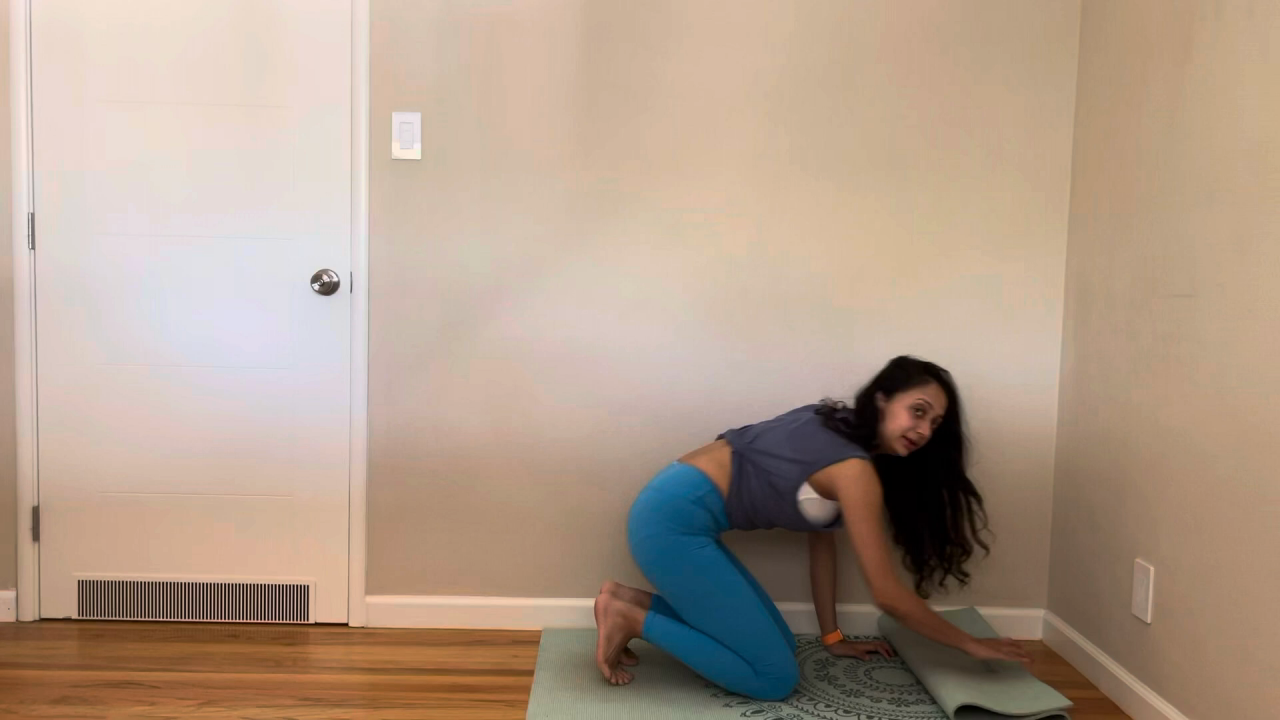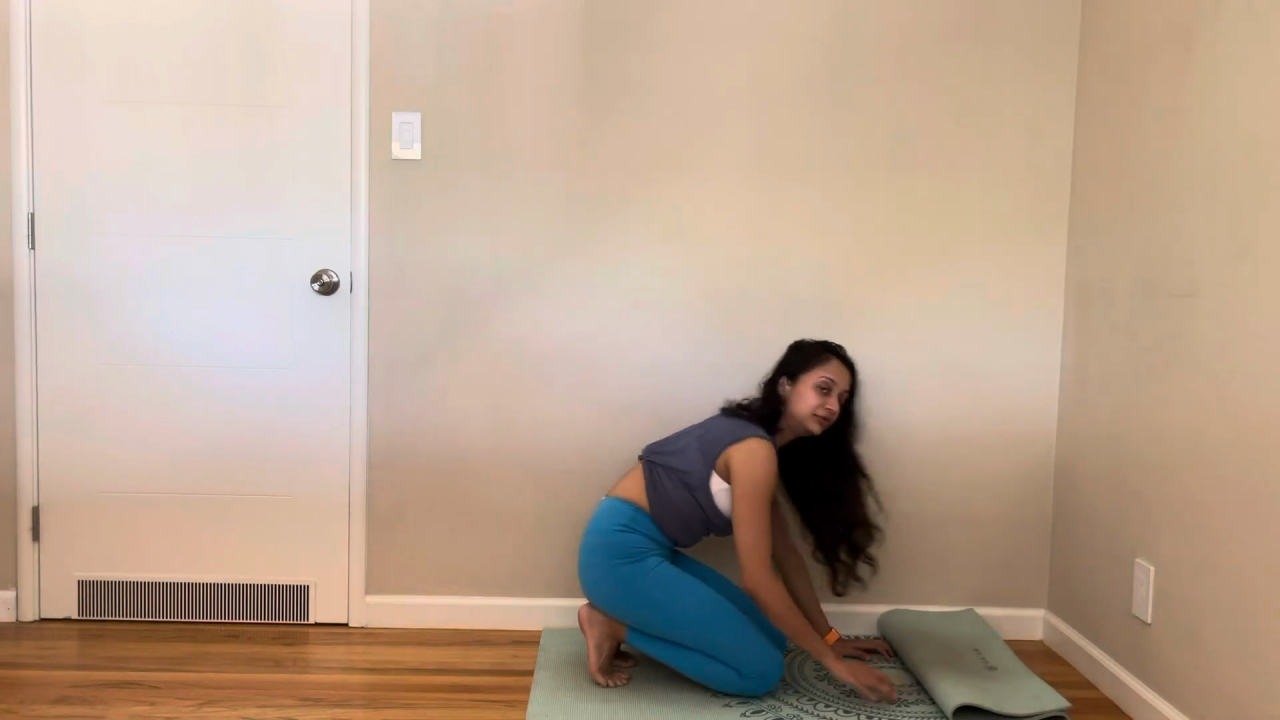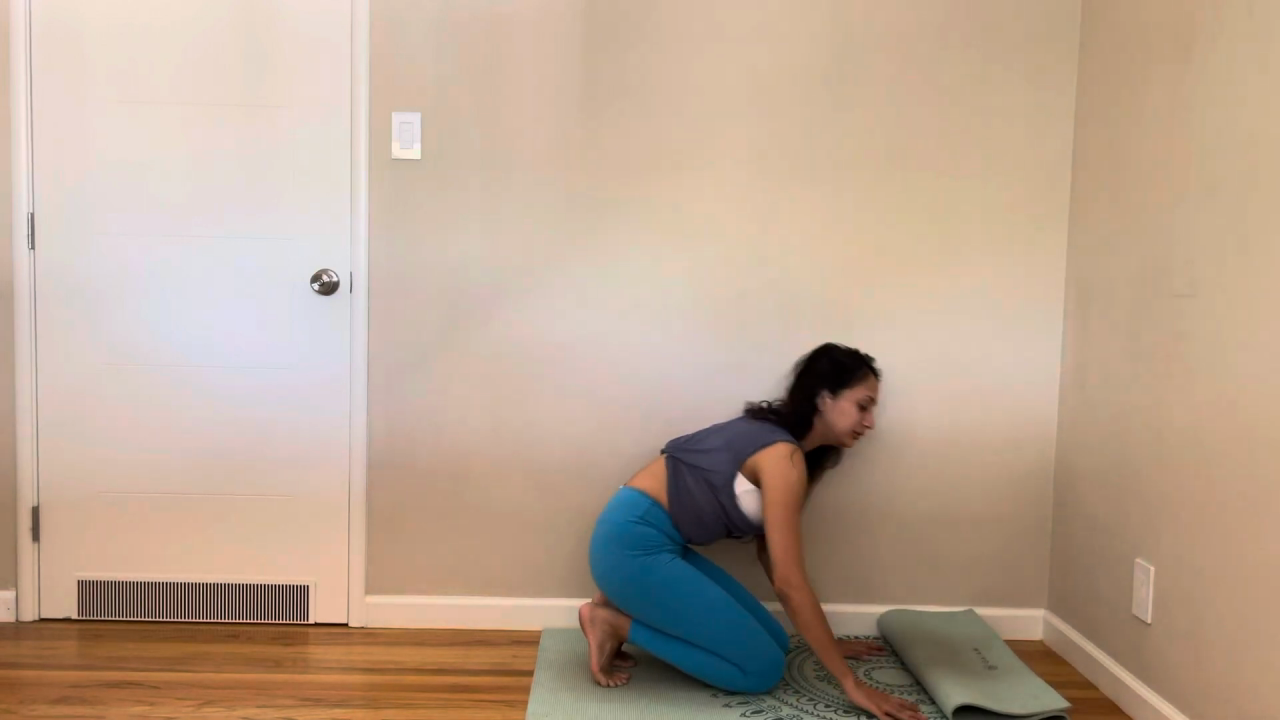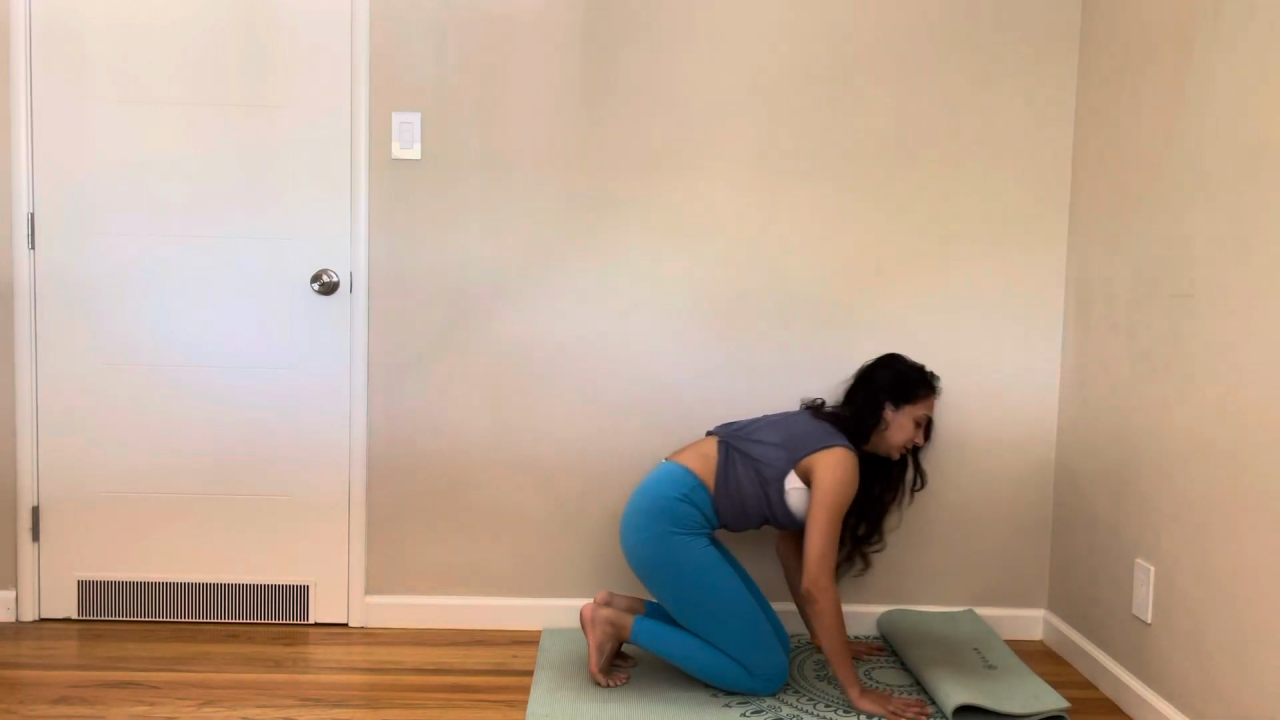
dt=0.3s
person 1, frame 1
left shoulder: (833, 427)
right shoulder: (854, 469)
left elbow: (822, 543)
right elbow: (888, 592)
left wrist: (831, 635)
right wrist: (967, 642)
left hip: (678, 515)
right hip: (673, 521)
left knee: (775, 643)
right knee: (775, 678)
left ankle: (636, 599)
right ankle: (631, 619)
person 1, frame 2
left shoulder: (754, 433)
right shoulder: (755, 450)
left elbow: (782, 549)
right elbow: (757, 579)
left wrist: (828, 636)
right wrist: (830, 659)
left hip: (645, 549)
right hip: (622, 555)
left knee: (773, 640)
right knee: (762, 671)
left ankle: (621, 613)
right ankle: (616, 629)
person 1, frame 3
left shoulder: (773, 436)
right shoulder: (783, 456)
left elbow: (772, 549)
right elbow: (789, 583)
left wrist: (827, 641)
right wrist: (850, 683)
left hip: (654, 539)
right hip: (634, 544)
left knee: (773, 642)
right knee: (762, 670)
left ankle: (623, 607)
right ankle: (617, 625)
person 1, frame 4
left shoulder: (822, 435)
right shoulder: (839, 461)
left elbow: (792, 544)
right elbow: (816, 585)
left wrist: (826, 640)
left hip: (673, 514)
right hip: (666, 519)
left knee: (772, 645)
right knee: (766, 673)
left ankle: (621, 607)
right ankle: (618, 624)
